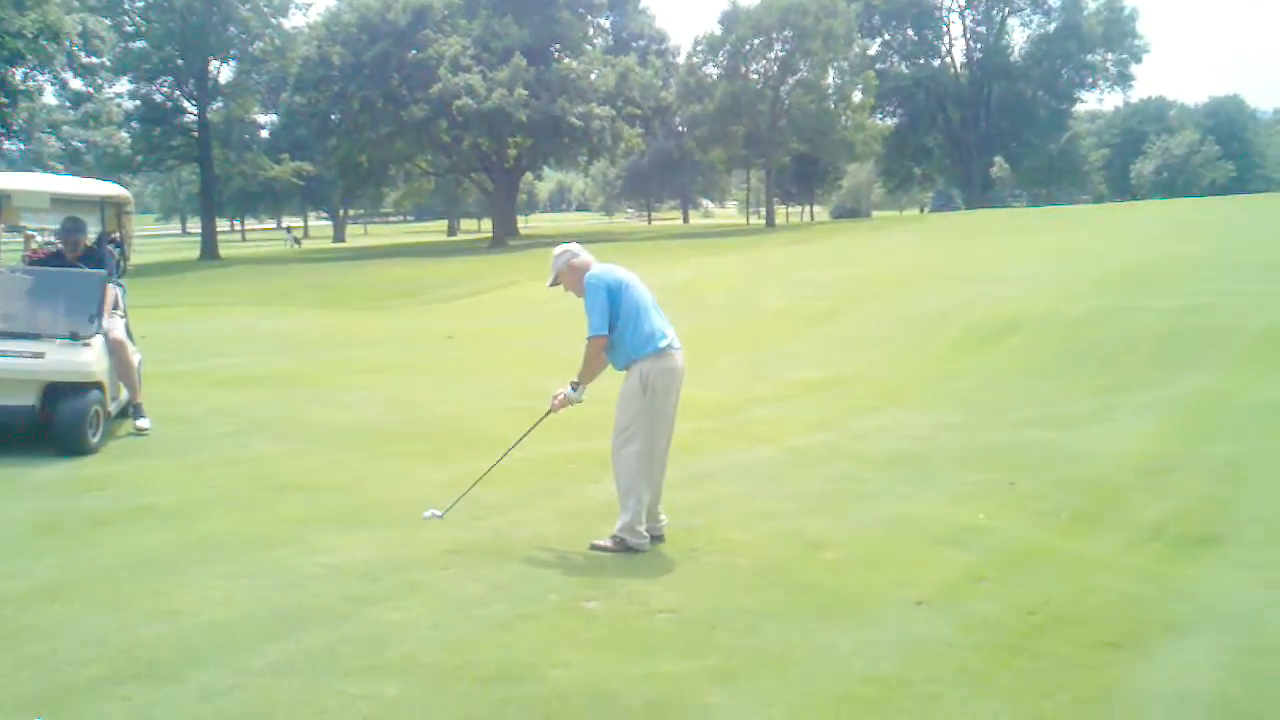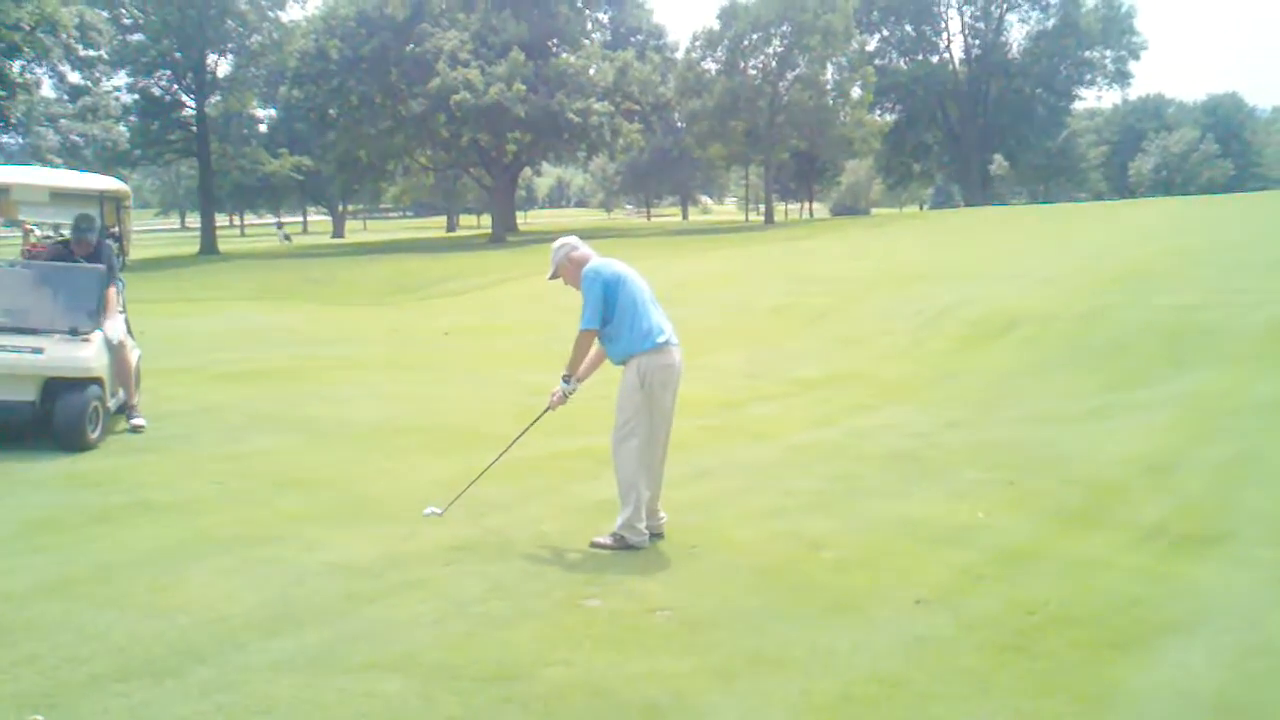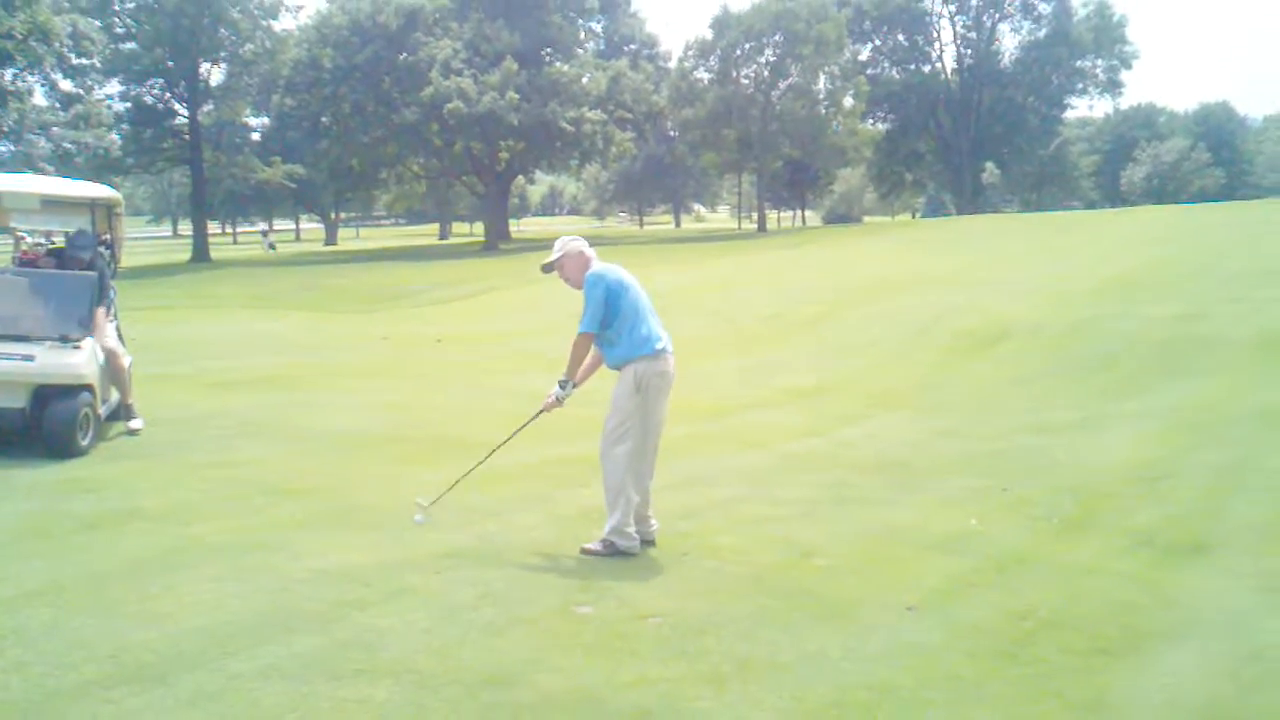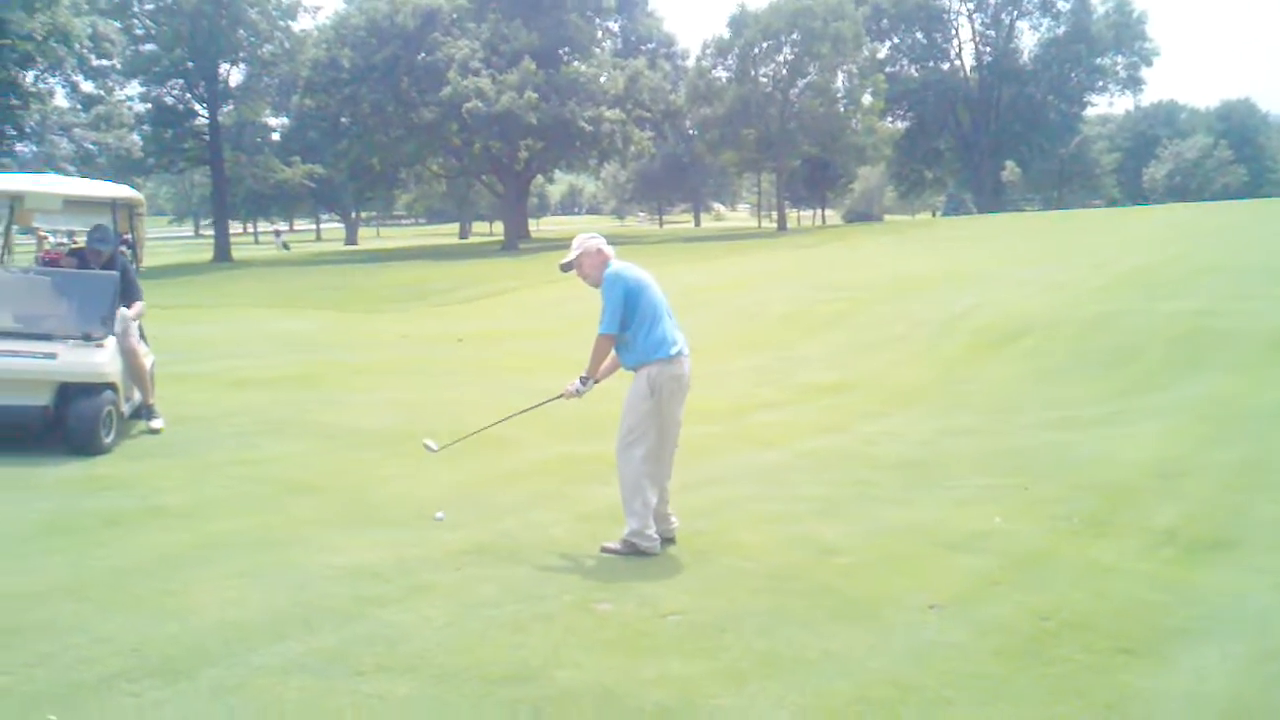
dt=0.5s
person 1, frame 1
left shoulder: (594, 280)
right shoulder: (612, 276)
left elbow: (598, 341)
right elbow: (610, 346)
left wrist: (577, 385)
right wrist: (576, 387)
left hip: (649, 367)
right hip: (667, 361)
left knee: (629, 449)
right knee: (649, 448)
left ankle: (632, 533)
right ankle: (651, 523)
person 1, frame 2
left shoulder: (593, 272)
right shoulder: (612, 271)
left elbow: (588, 334)
right elbow: (607, 340)
left wrist: (567, 379)
right wrist: (576, 381)
left hip: (646, 362)
right hip: (665, 357)
left knee: (629, 446)
right knee: (648, 445)
left ankle: (632, 531)
right ankle: (651, 521)
person 1, frame 3
left shoulder: (596, 276)
right shoulder: (608, 277)
left elbow: (585, 338)
right elbow: (603, 346)
left wrist: (564, 385)
right wrist: (572, 385)
left hip: (641, 368)
right hip: (654, 364)
left knee: (617, 451)
right knee: (636, 452)
left ankle: (621, 536)
right ankle: (642, 528)
person 1, frame 4
left shoulder: (615, 276)
right shoulder: (628, 276)
left elbow: (607, 338)
left wrist: (585, 380)
right wrist: (593, 380)
left hip: (657, 371)
right hip: (672, 366)
left knee: (633, 452)
right knee: (655, 452)
left ankle: (642, 537)
right ankle: (662, 526)
person 2, frame 1
left shoulder: (100, 256)
right shoulder: (50, 261)
left elbow: (109, 287)
left wrist: (103, 316)
left hip: (101, 316)
left knee: (118, 341)
left ankle: (137, 405)
person 2, frame 2
left shoulder: (103, 253)
right shoulder: (58, 251)
left elbow: (111, 288)
left wrist: (111, 319)
left knee: (118, 341)
left ankle: (131, 406)
person 2, frame 3
left shoulder: (98, 269)
right shoulder: (53, 257)
left elbow: (100, 310)
left wrist: (96, 341)
right wrist: (44, 267)
left hip: (93, 320)
left knee: (110, 349)
left ankle: (128, 407)
person 2, frame 4
left shoulder: (121, 265)
right shoulder: (75, 257)
left elbow: (140, 303)
left wrist: (129, 314)
right wrist: (63, 268)
left hip: (116, 319)
left knee: (130, 347)
left ankle: (149, 407)
